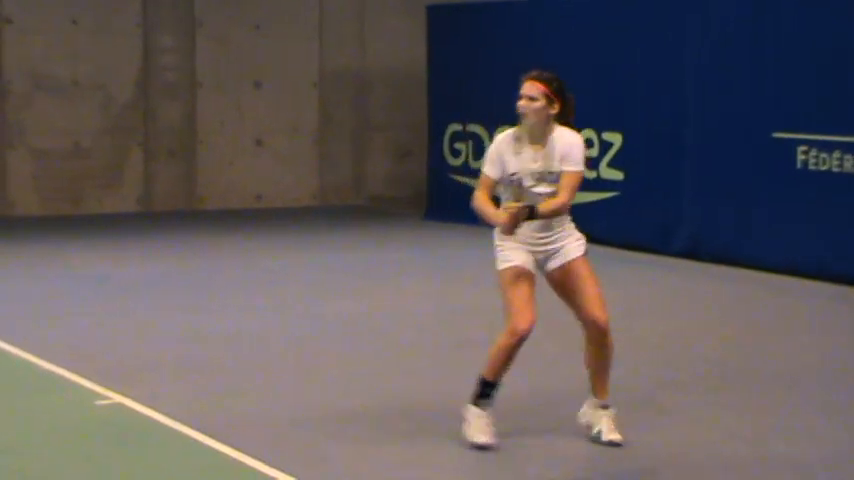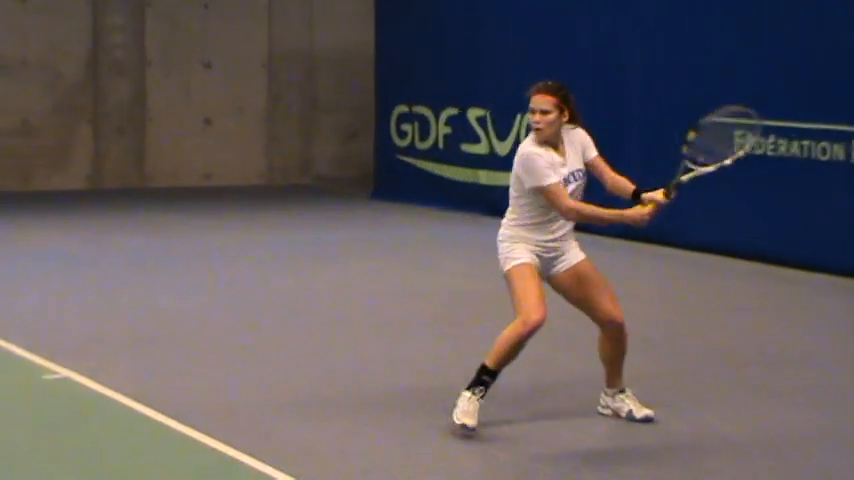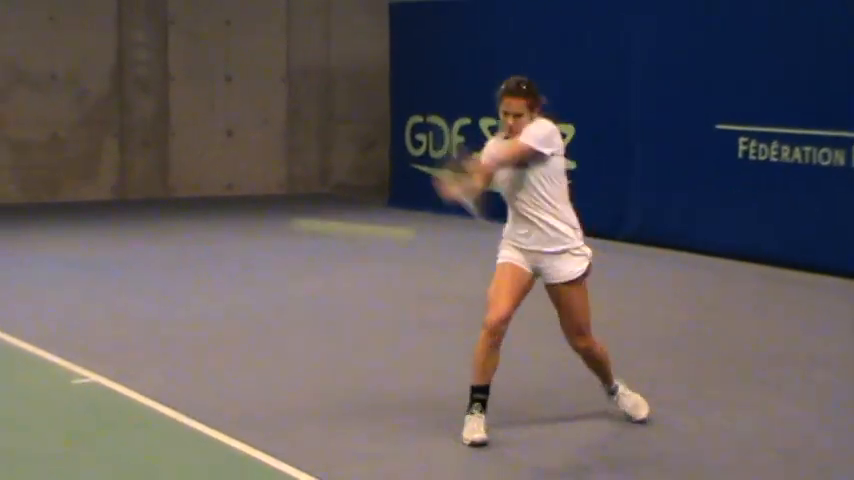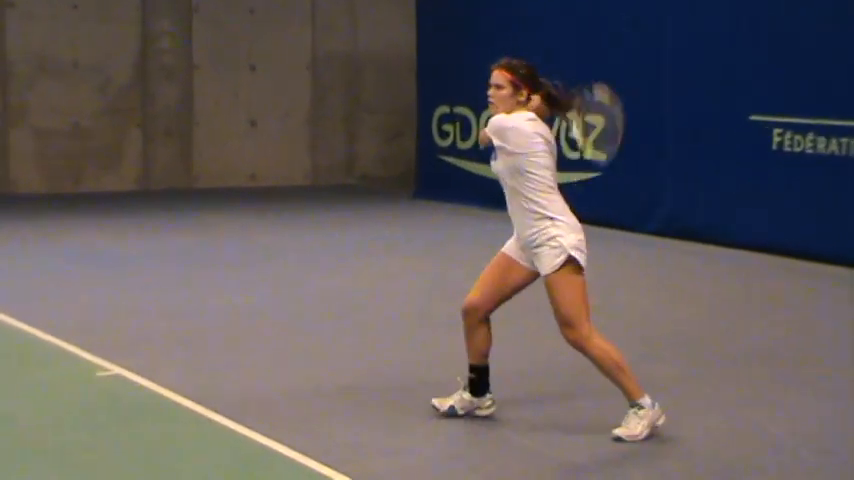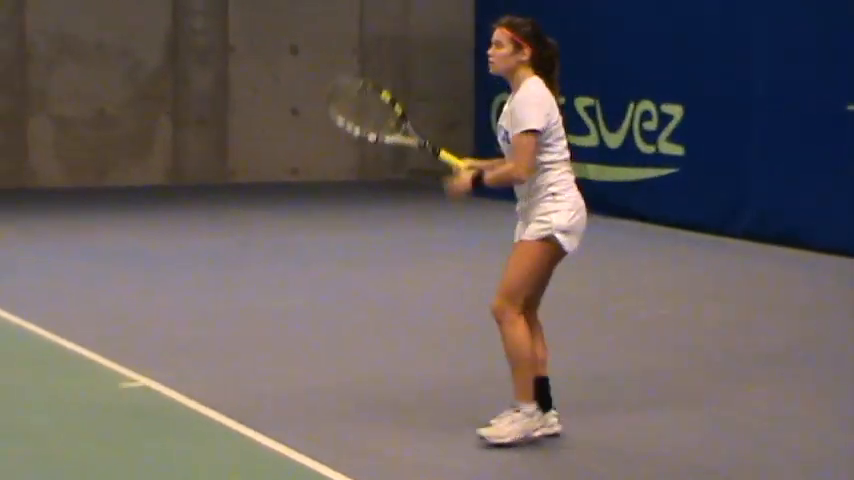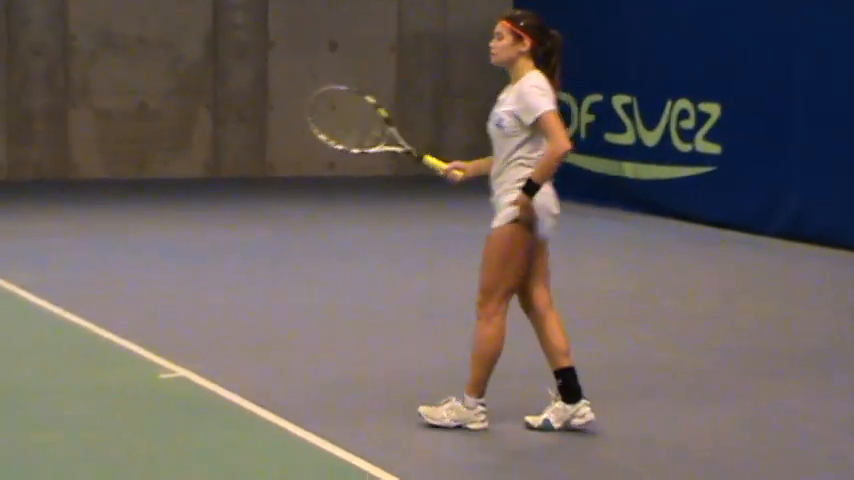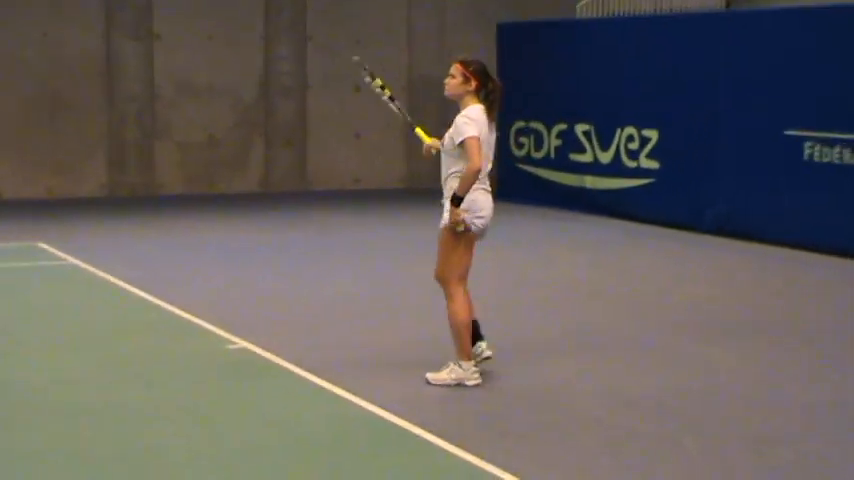
dt=0.4s
person 1, frame 1
left shoulder: (571, 141)
right shoulder: (504, 142)
left elbow: (564, 201)
right elbow: (481, 196)
left wrist: (527, 212)
right wrist: (499, 219)
left hip: (561, 241)
right hip: (516, 243)
left knee: (598, 322)
right knee: (520, 327)
left ankle: (598, 408)
right ankle: (479, 404)
person 1, frame 2
left shoulder: (577, 136)
right shoulder: (531, 154)
left elbow: (609, 177)
right elbow: (567, 209)
left wrist: (642, 196)
right wrist: (626, 217)
left hip: (561, 246)
right hip: (521, 244)
left knee: (613, 319)
right knee: (532, 318)
left ankle: (614, 394)
right ankle: (474, 392)
person 1, frame 3
left shoulder: (546, 131)
right shoulder: (495, 145)
left elbow: (503, 156)
right elbow: (480, 172)
left wrist: (466, 182)
right wrist: (463, 184)
left hip: (562, 248)
right hip: (519, 247)
left knee: (582, 341)
right knee: (494, 321)
left ankle: (614, 389)
right ankle: (476, 411)
person 1, frame 4
left shoulder: (507, 126)
right shoulder: (533, 125)
left elbow: (485, 137)
left hip: (555, 239)
right hip: (527, 240)
left knee: (579, 335)
right knee: (473, 308)
left ankle: (643, 406)
right ankle: (477, 395)
person 1, frame 5
left shoulder: (530, 97)
right shoulder: (524, 95)
left elbow: (522, 170)
left wrist: (473, 179)
right wrist: (482, 165)
left hip: (554, 212)
right hip: (537, 214)
left knee: (507, 308)
right knee: (519, 312)
left ankle: (529, 411)
person 1, frame 6
left shoulder: (531, 88)
right shoulder: (515, 89)
left elbow: (560, 146)
left wrist: (528, 192)
right wrist: (472, 168)
left hip: (520, 208)
right hip: (519, 205)
left knee: (490, 305)
right knee: (538, 304)
person 1, frame 7
left shoulder: (467, 117)
right shoulder: (480, 115)
left elbow: (476, 165)
left wrist: (456, 202)
right wrist: (444, 146)
left hip: (466, 206)
right hip: (473, 205)
left knee: (453, 285)
right knee: (447, 278)
left ankle: (465, 366)
right ankle: (476, 343)
